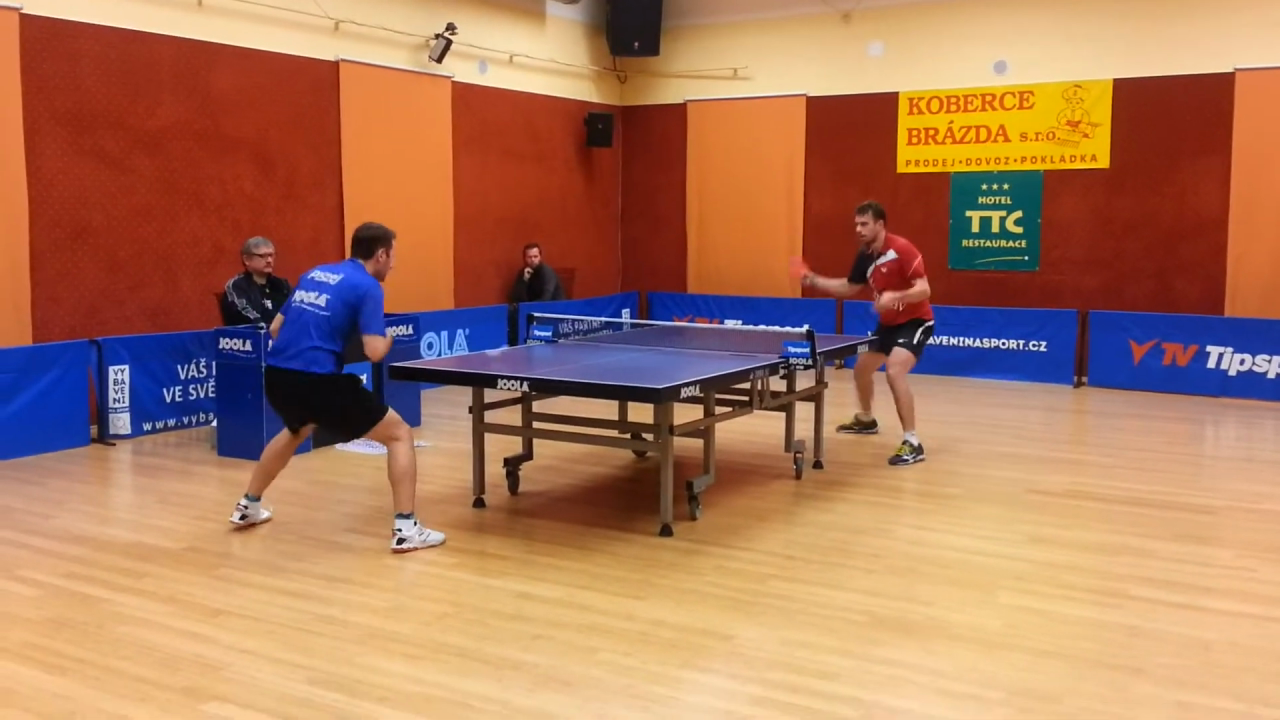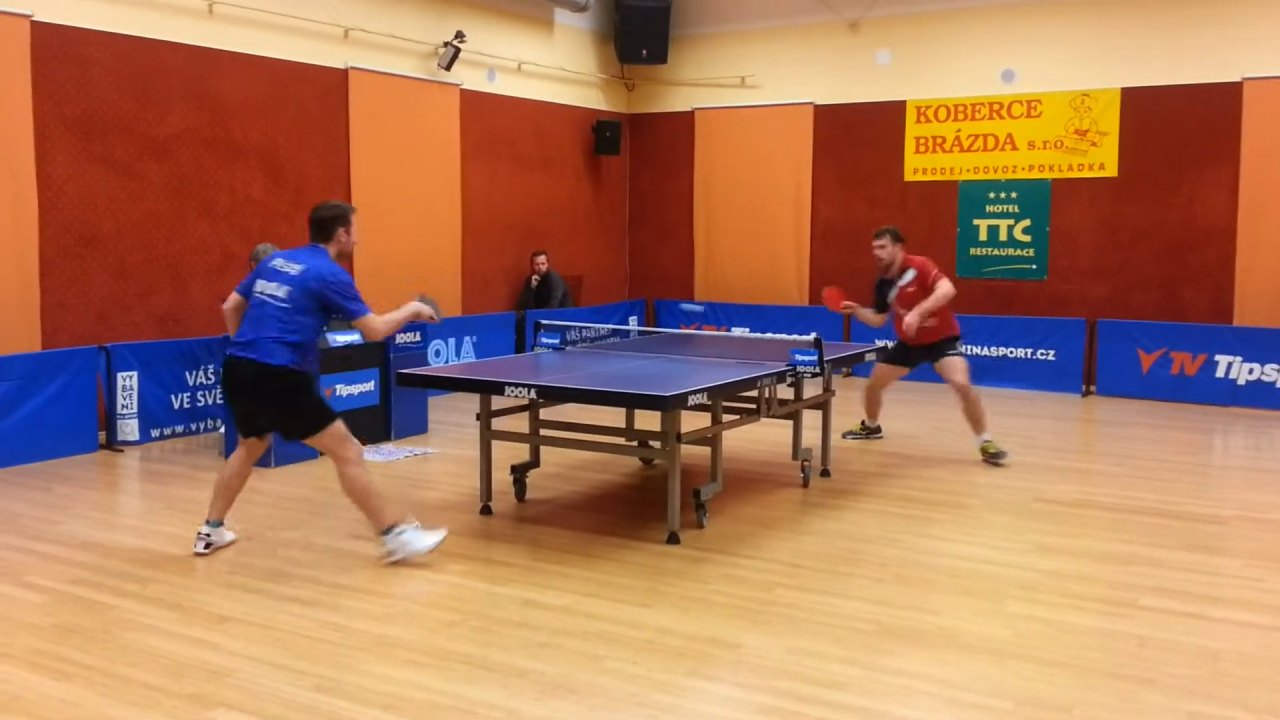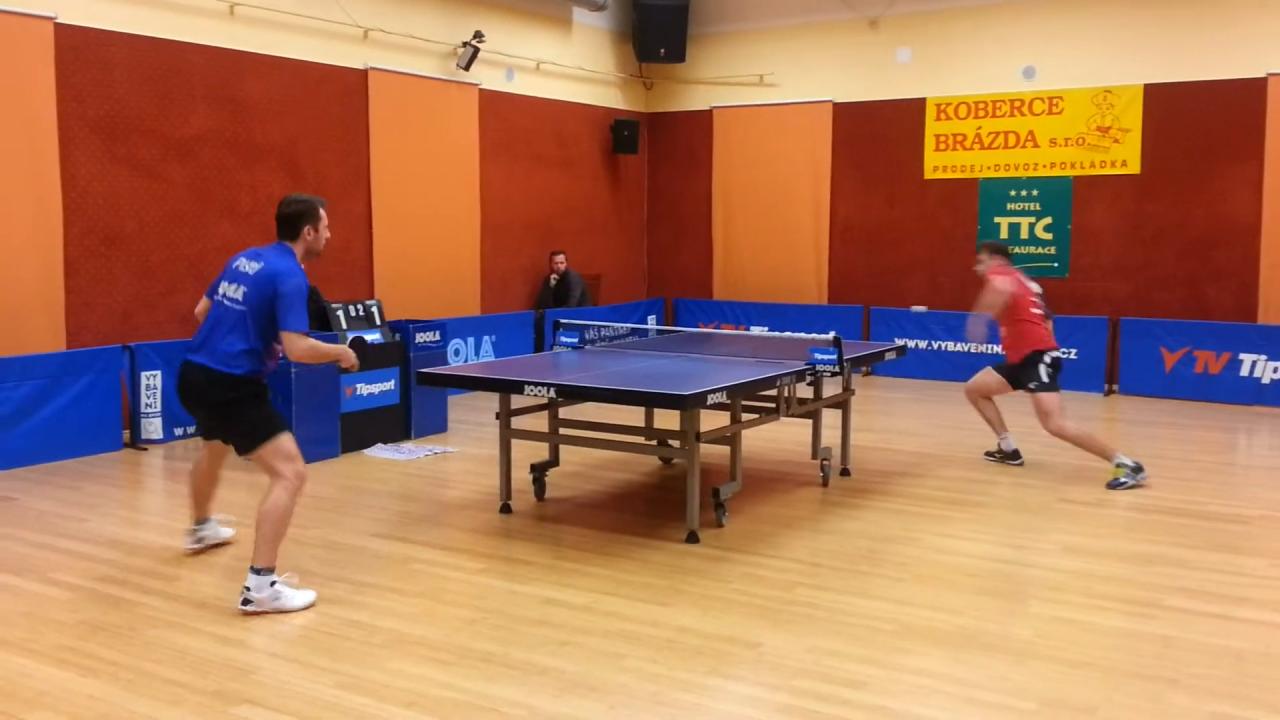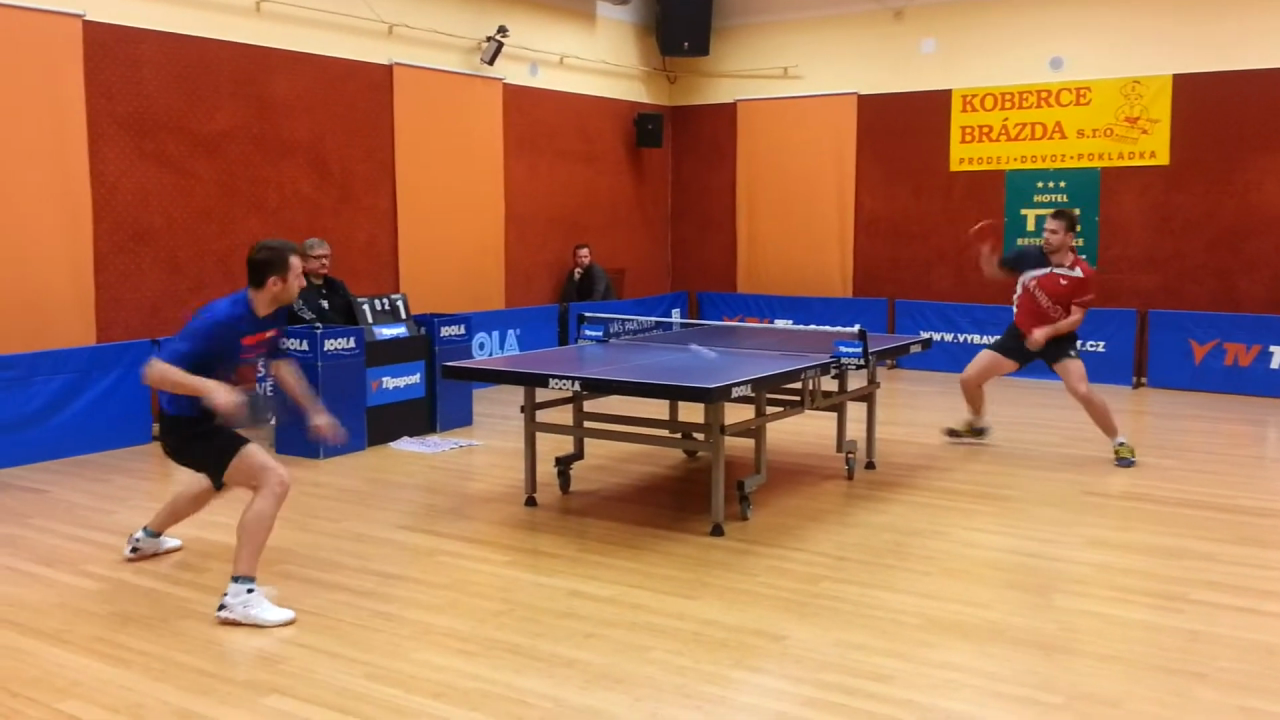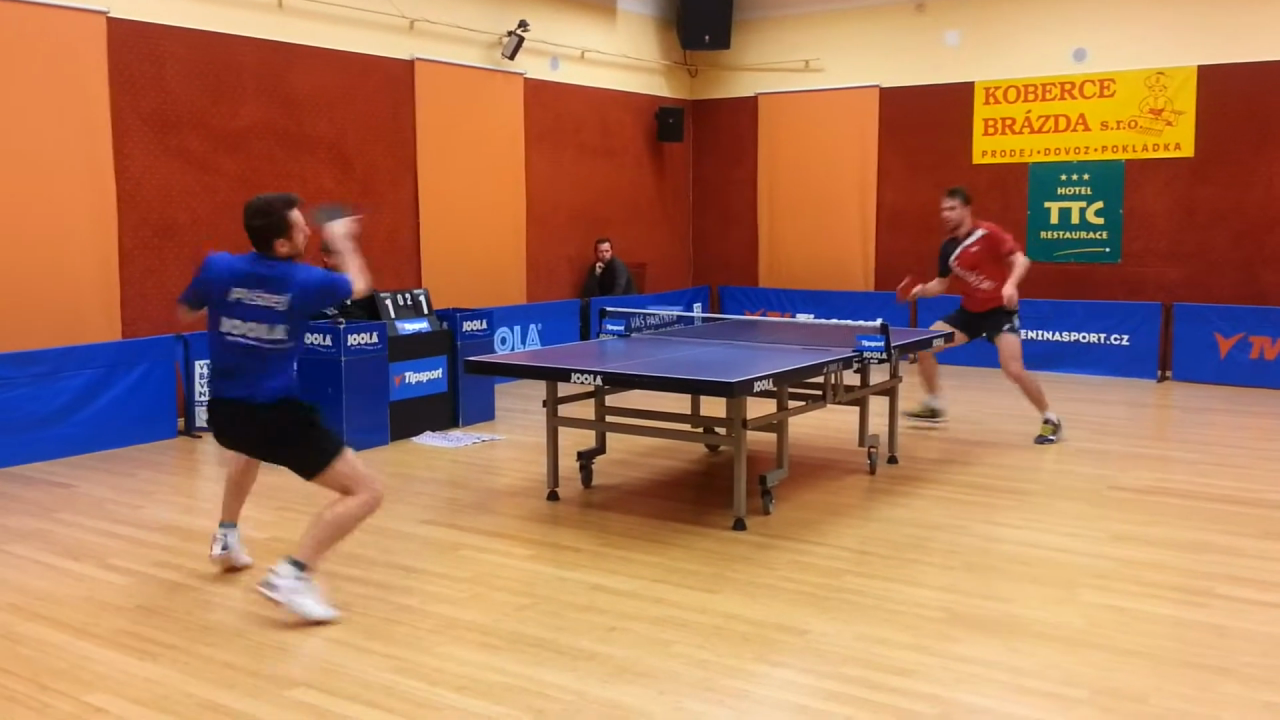
dt=0.4s
person 1, frame 1
left shoulder: (312, 275)
right shoulder: (367, 287)
left elbow: (276, 328)
right elbow: (375, 351)
right wrist: (385, 336)
left hip: (276, 378)
right hip: (319, 382)
left knee: (295, 432)
right knee: (399, 435)
left ankle: (248, 506)
right ankle: (406, 528)
person 1, frame 2
left shoulder: (273, 261)
right shoulder: (330, 274)
left elbow: (230, 308)
right elbow: (374, 329)
right wrist: (412, 310)
left hip: (237, 370)
right hip: (278, 376)
left knee: (250, 447)
right knee: (347, 454)
left ankle: (210, 532)
right ankle: (396, 534)
person 1, frame 3
left shoulder: (244, 259)
right shoulder: (288, 277)
left elbow: (202, 311)
right elbow: (296, 349)
right wrist: (342, 354)
left hip: (196, 376)
right hip: (229, 385)
left knee: (214, 447)
right knee: (290, 475)
left ankle: (201, 527)
right ankle: (260, 585)
person 1, frame 4
left shoulder: (275, 313)
right shoulder: (216, 320)
left elbow: (281, 365)
right elbow: (159, 373)
left wrist: (313, 410)
right wrist: (212, 388)
left hip: (219, 420)
right hip: (186, 425)
left knee: (218, 483)
right knee: (274, 482)
left ankle: (146, 538)
right ankle: (239, 595)
person 1, frame 5
left shoulder: (217, 265)
right shoulder: (308, 279)
left elbow: (187, 315)
right elbow: (359, 287)
right wrist: (342, 241)
left hip: (223, 413)
right hip: (279, 415)
left knee: (249, 449)
right knee: (363, 490)
left ankle: (227, 538)
right ankle: (291, 574)
person 2, frame 1
left shoulder: (903, 249)
right shoulder: (864, 256)
left elbow: (924, 290)
right elbow: (848, 287)
left wrist: (894, 296)
right wrist: (817, 281)
left hip: (916, 321)
right hip: (889, 324)
left knee: (895, 374)
right knee: (862, 369)
left ankle: (911, 443)
right ankle: (866, 419)
person 2, frame 2
left shoulder: (920, 266)
right shoulder: (883, 284)
left elbow: (948, 290)
right elbow: (878, 320)
left wrist: (916, 312)
right wrist: (857, 310)
left hip: (944, 339)
right hip: (910, 345)
left knee: (960, 383)
right knee: (873, 385)
left ankle: (985, 442)
right ankle: (870, 425)
person 2, frame 3
left shoulder: (1000, 274)
right shoulder: (1024, 282)
left elbow: (1003, 288)
left wrist: (981, 316)
left hip: (1037, 357)
right hip: (1021, 359)
left knee: (1054, 424)
right knee: (973, 390)
left ankle: (1126, 465)
right ankle: (1008, 448)
person 2, frame 4
left shoulder: (1082, 274)
right shoulder: (1028, 255)
left elbow: (1077, 317)
right elbow: (995, 273)
left wrist: (1047, 331)
right wrist: (987, 258)
left hip: (1057, 338)
right hip: (1020, 335)
left knee: (1082, 391)
right knee: (969, 378)
left ankle: (1120, 444)
right ankle: (978, 424)
person 2, frame 5
left shoulder: (988, 233)
right shoulder: (948, 248)
left elbow: (1021, 260)
right elbow: (942, 284)
left wrist: (1010, 285)
right wrist: (920, 290)
left hip: (1001, 310)
right hip: (972, 311)
left knee: (1013, 370)
right knee: (922, 347)
left ankle: (1050, 419)
right ankle: (933, 406)
